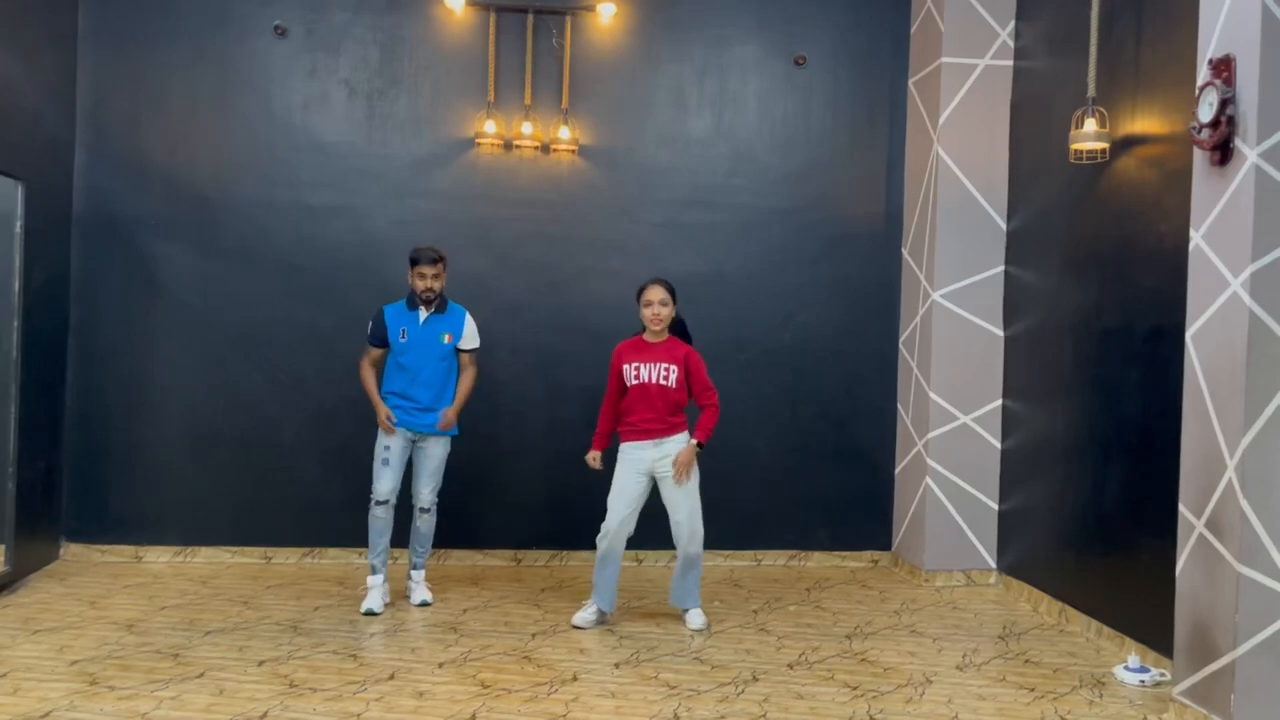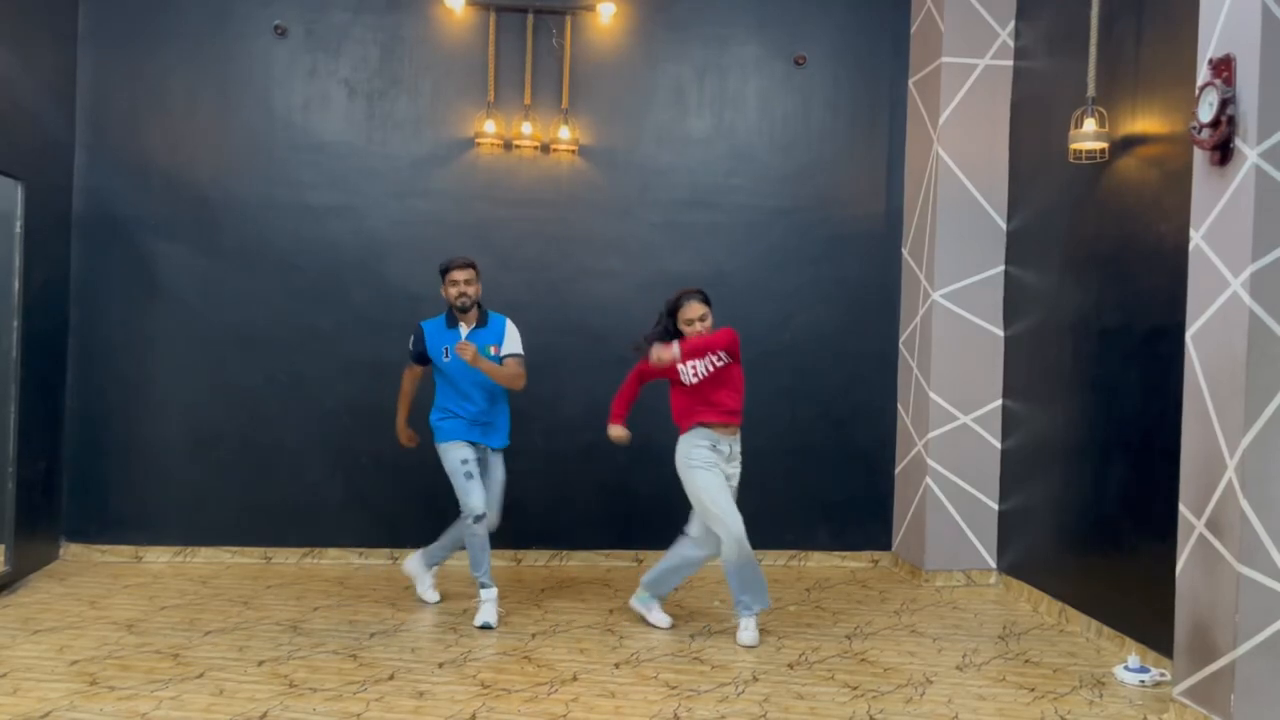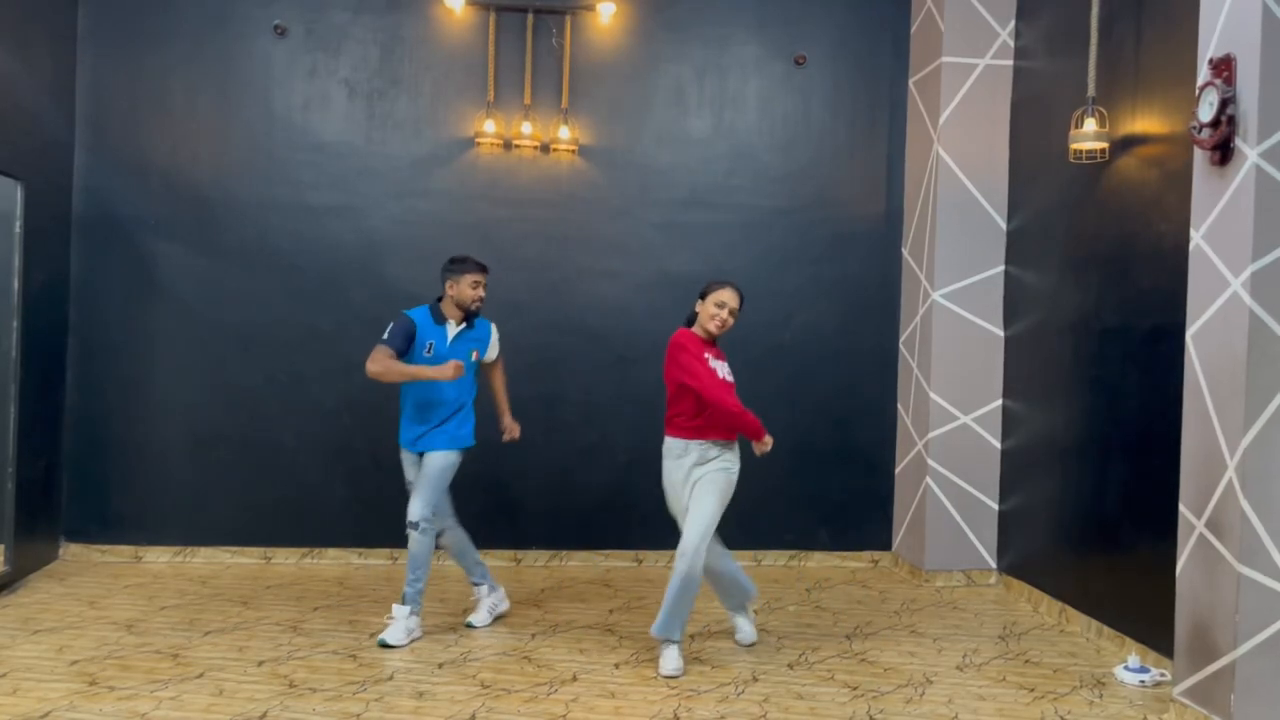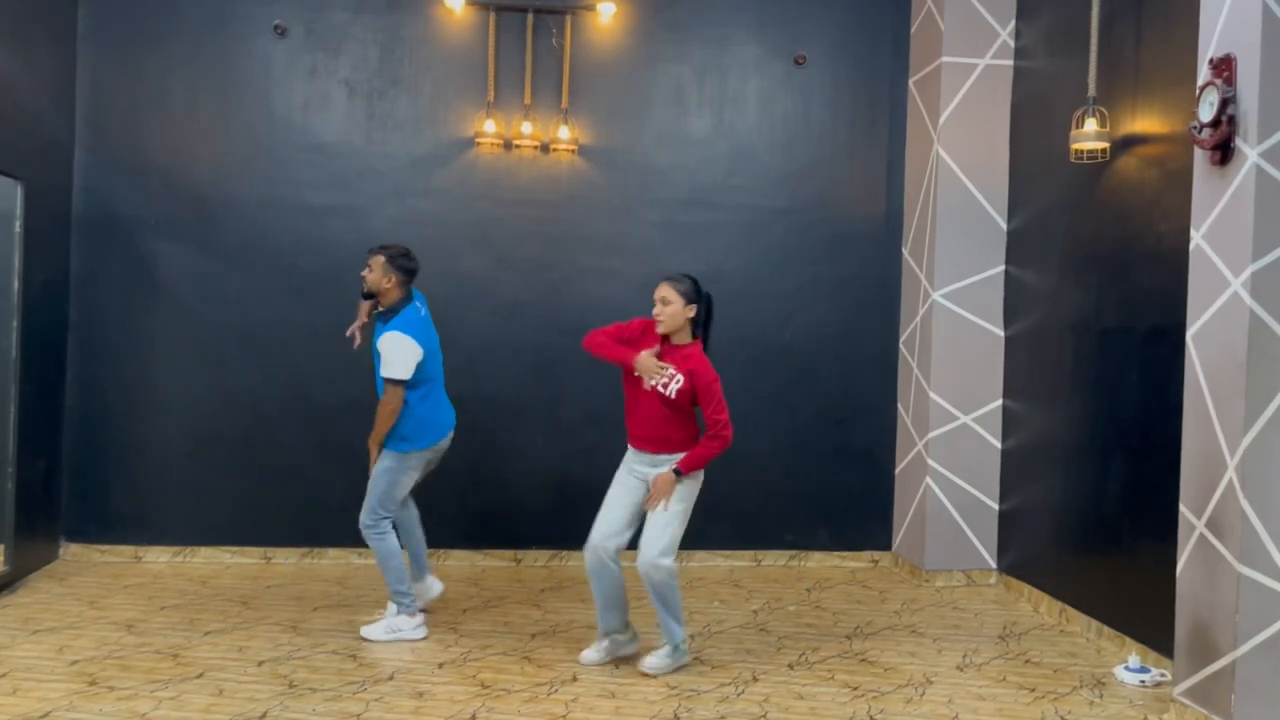
dt=1s
person 1, frame 1
left shoulder: (460, 319)
right shoulder: (388, 316)
left elbow: (468, 369)
right elbow: (368, 363)
left wrist: (455, 409)
right wrist: (378, 405)
left hip: (436, 427)
right hip: (396, 423)
left knee: (425, 502)
right knee: (383, 495)
left ankle: (416, 577)
right ankle: (377, 581)
person 1, frame 2
left shoulder: (503, 328)
right shoulder: (429, 332)
left elbow: (518, 380)
right elbow: (412, 374)
left wrist: (478, 361)
right wrist: (402, 422)
left hip: (492, 438)
right hip: (454, 434)
left knee: (488, 519)
right knee: (475, 510)
left ankle: (424, 563)
right ankle: (487, 596)
person 1, frame 3
left shoulder: (485, 332)
right shoulder: (412, 323)
right elbow: (376, 367)
left wrist: (505, 414)
right wrist: (432, 372)
left hip: (449, 440)
right hip: (412, 439)
left knee: (419, 518)
right knee: (441, 525)
left ankle: (407, 614)
right ankle: (490, 593)
person 1, frame 4
left shoulder: (398, 337)
right shoulder: (407, 298)
left elbow: (391, 403)
right elbow: (372, 298)
left wrist: (374, 447)
right wrist: (365, 312)
left hip: (413, 438)
right hip: (433, 430)
left knee: (374, 522)
right knee: (395, 501)
left ankle: (405, 613)
right ankle: (421, 581)
person 2, frame 1
left shoulder: (685, 354)
right shoulder: (623, 352)
left elbow: (709, 404)
right elbow: (612, 401)
left wrist: (694, 445)
right wrist: (598, 444)
left hip: (675, 449)
right hip: (633, 450)
left knee: (689, 532)
right knee: (613, 528)
left ankle: (690, 604)
right ankle: (600, 603)
person 2, frame 2
left shoulder: (726, 339)
right shoulder: (667, 355)
left elbow: (719, 340)
right elbow: (634, 379)
left wrist: (677, 352)
right wrist: (616, 420)
left hip: (729, 448)
right hip: (697, 451)
left knee: (702, 539)
right knee: (732, 534)
left ankle: (647, 596)
right ankle: (749, 612)
person 2, frame 3
left shoulder: (716, 352)
right shoulder: (681, 342)
right elbow: (714, 396)
right wrist: (757, 432)
left hip: (720, 457)
right hip: (680, 454)
left knee: (692, 549)
right knee: (703, 545)
left ankle: (669, 639)
right ankle: (741, 606)
person 2, frame 4
left shoulder: (700, 368)
right shoulder: (645, 332)
left elbow: (721, 434)
right elbow: (593, 340)
left wrist: (676, 474)
right wrist: (634, 359)
left hip: (679, 468)
right hip: (635, 460)
left knee: (653, 559)
right knee: (600, 546)
left ankle: (675, 644)
right ankle: (616, 636)
